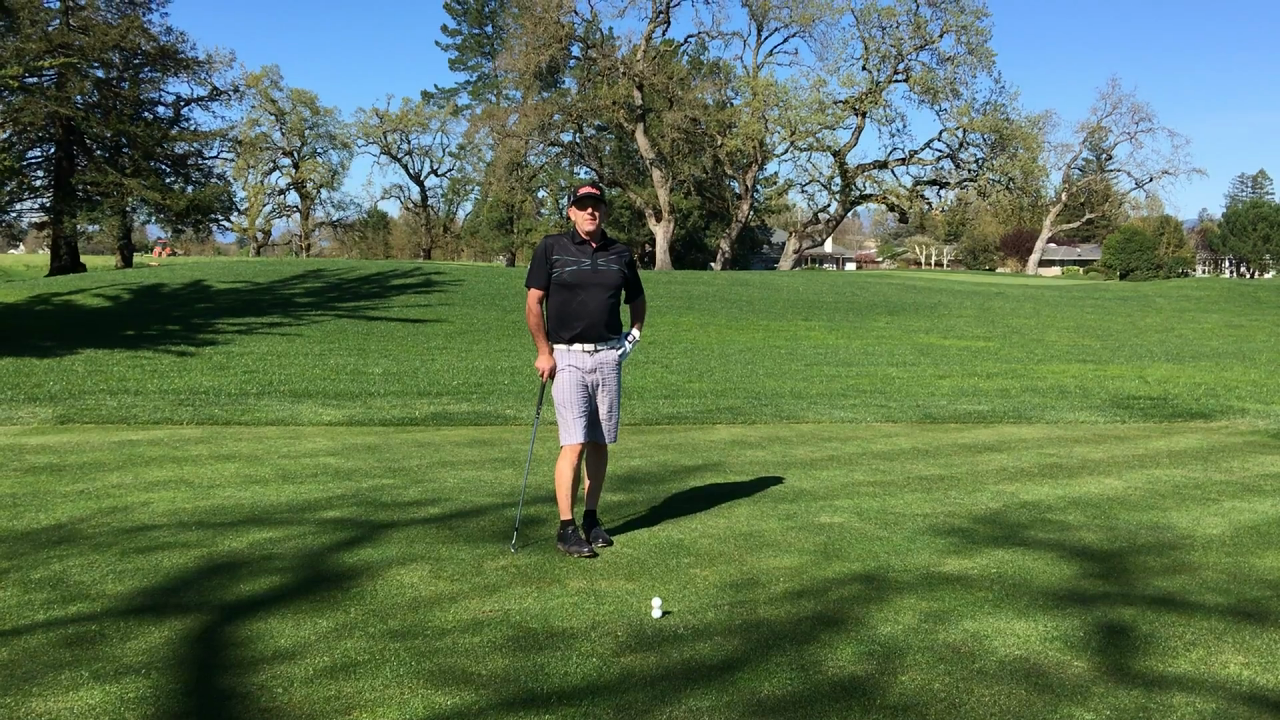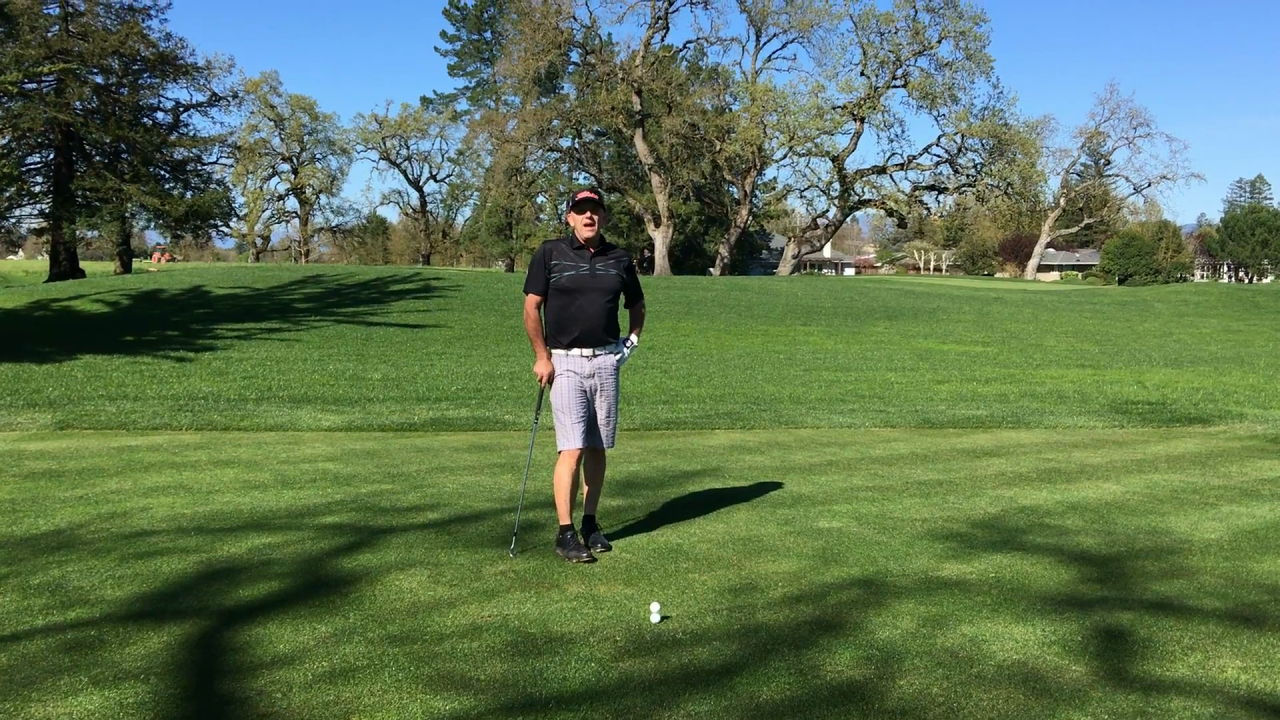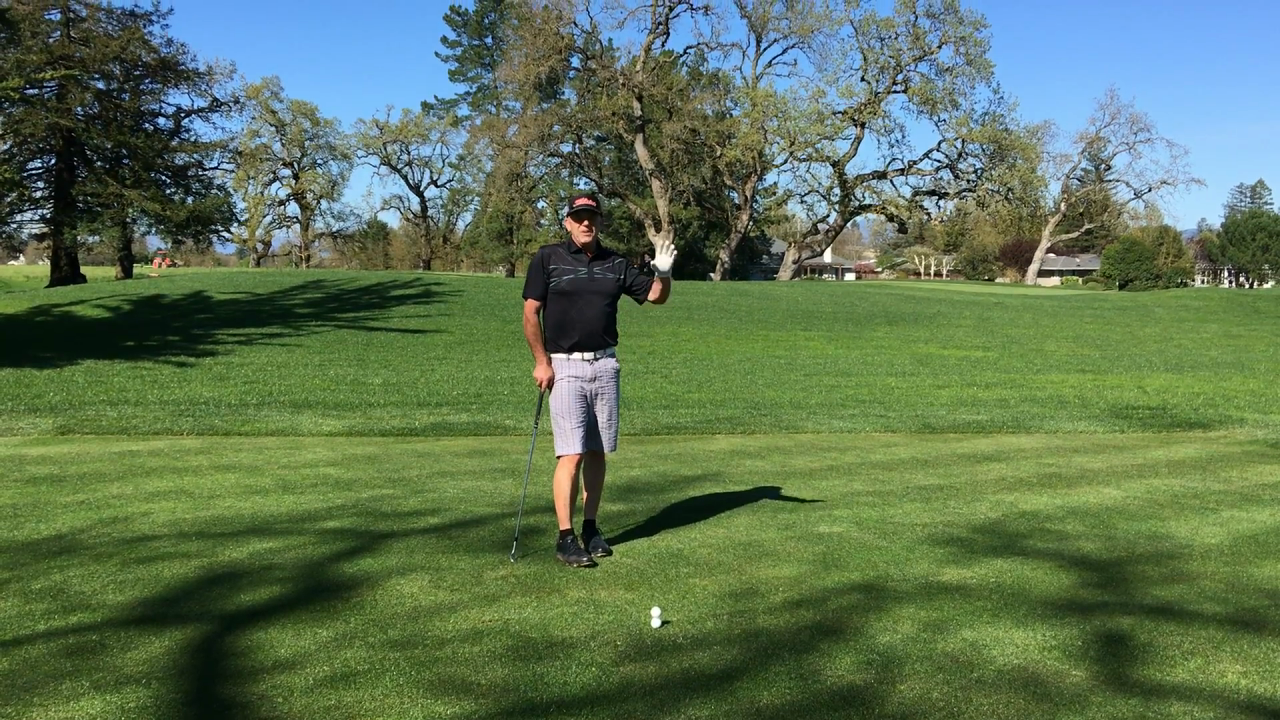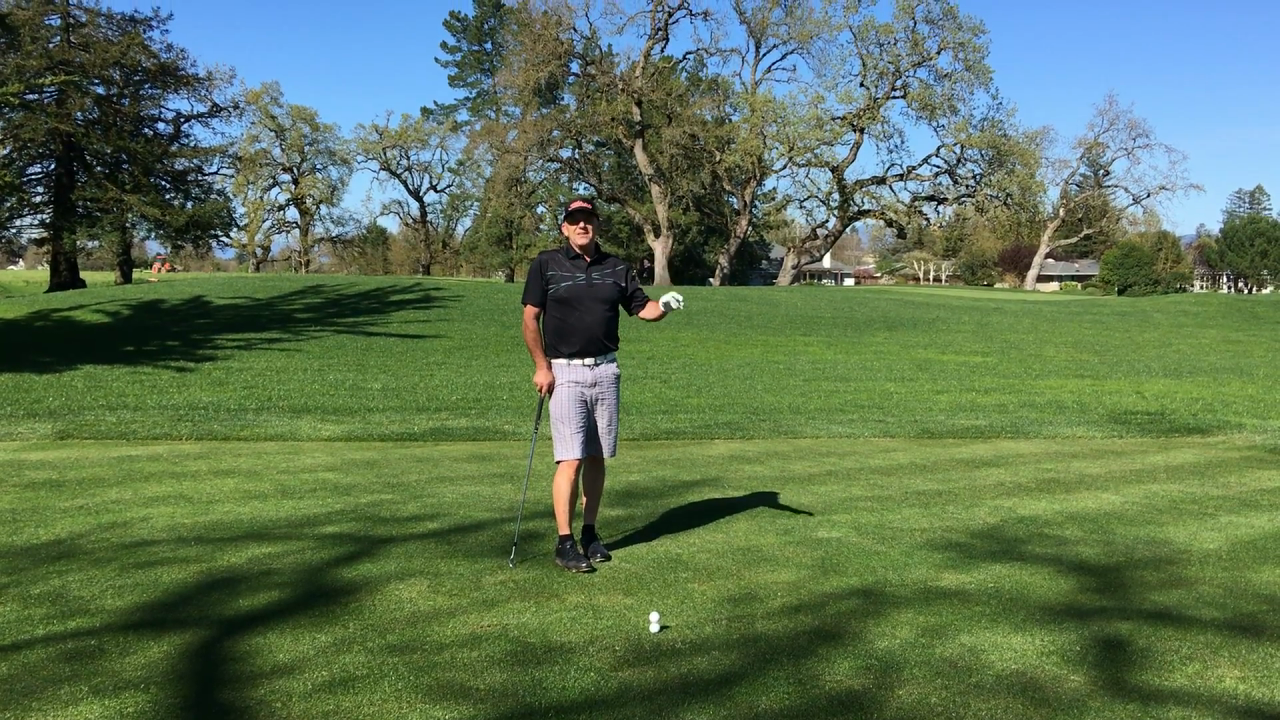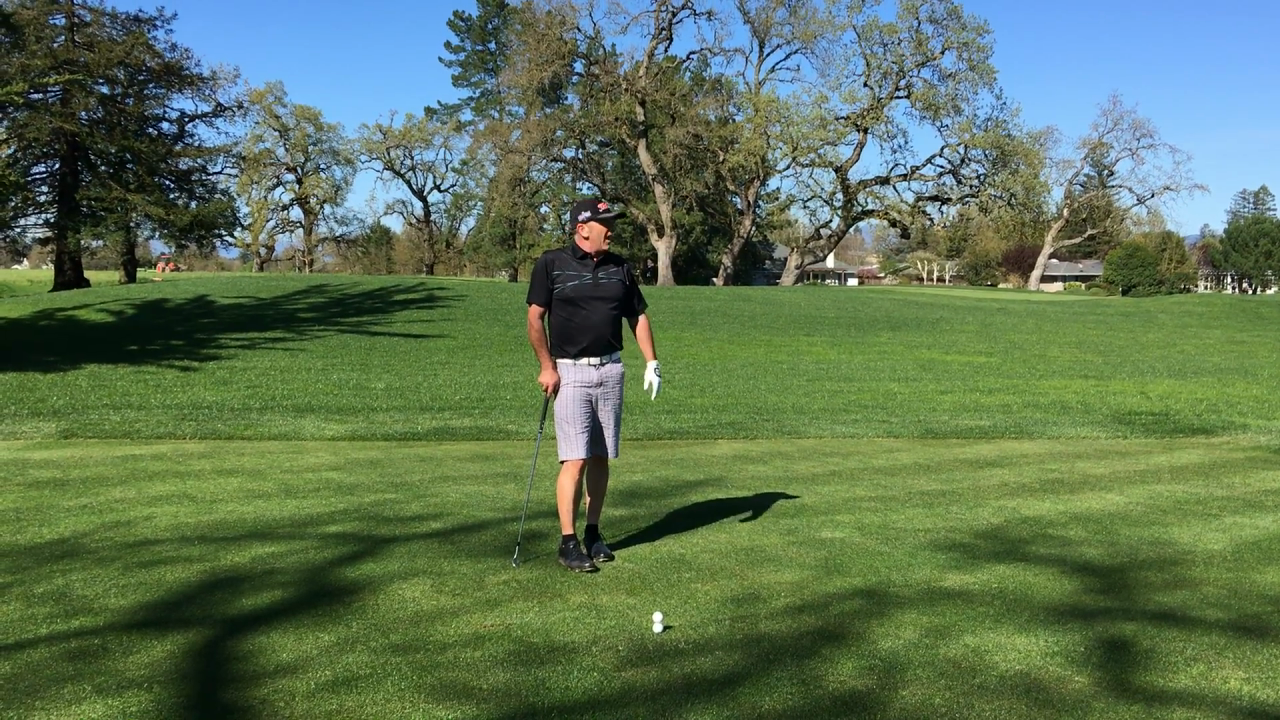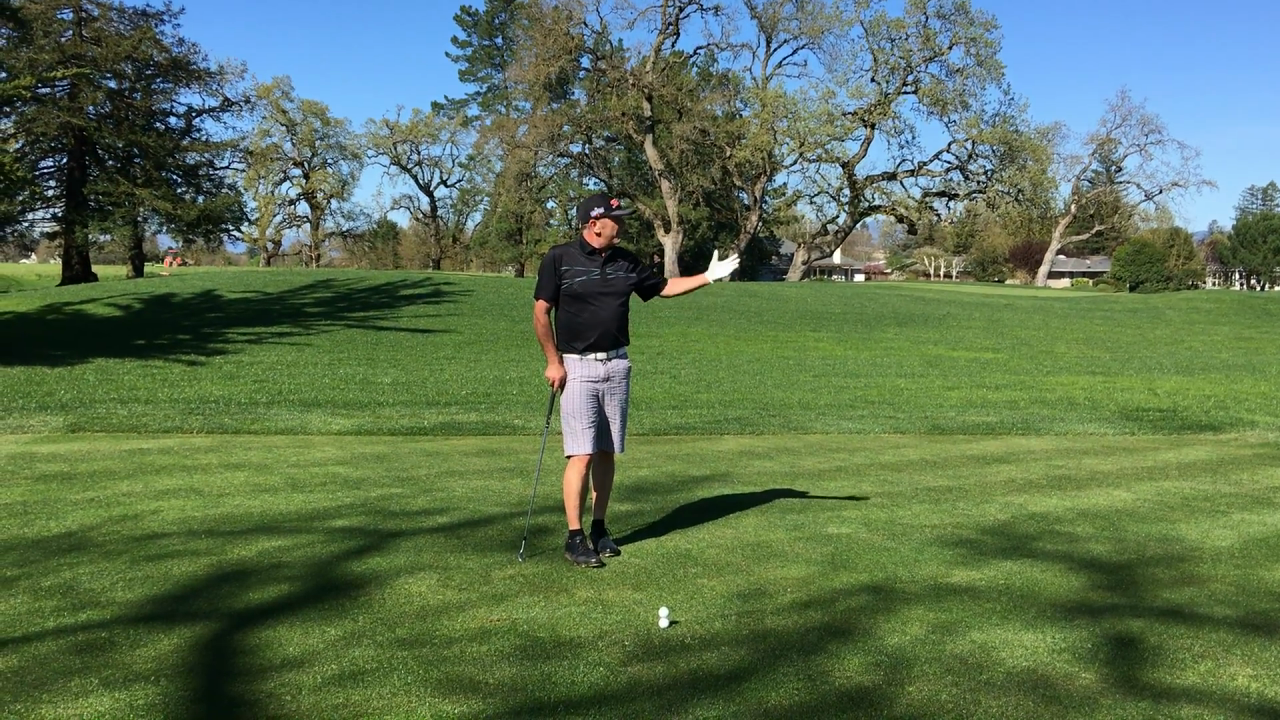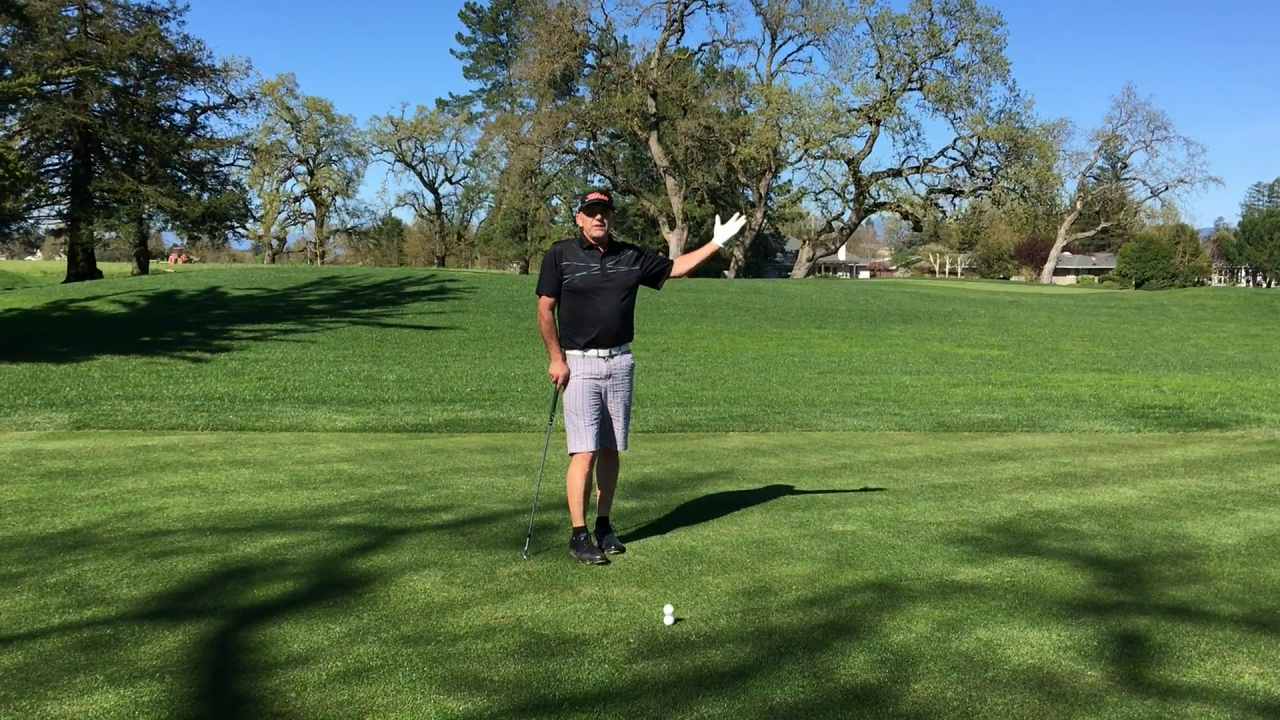
dt=0.5s
person 1, frame 1
left shoulder: (620, 254)
right shoulder: (551, 248)
left elbow: (637, 299)
right elbow: (534, 302)
left wrist: (633, 335)
right wrist: (544, 352)
left hip: (608, 356)
right hip: (567, 357)
left knee: (600, 443)
right knee: (574, 443)
left ankle: (591, 518)
right ankle: (566, 527)
person 1, frame 2
left shoulder: (619, 258)
right shoulder: (550, 253)
left elbow: (637, 304)
right elbow: (531, 307)
left wrist: (631, 341)
right wrist: (541, 356)
left hip: (606, 361)
right hip: (565, 362)
left knee: (597, 447)
right knee: (572, 448)
left ankle: (590, 523)
right ankle: (565, 532)
person 1, frame 3
left shoulder: (616, 263)
right shoulder: (548, 257)
left elbow: (657, 294)
right elbow: (530, 312)
left wrist: (663, 270)
right wrist: (542, 361)
left hip: (606, 365)
right hip: (565, 366)
left knee: (598, 451)
right knee: (572, 454)
left ankle: (591, 527)
right ankle: (566, 537)
person 1, frame 4
left shoulder: (617, 268)
right shoulder: (547, 264)
left elbow: (643, 309)
right elbow: (530, 318)
left wrist: (664, 304)
right wrist: (541, 366)
left hip: (606, 370)
right hip: (565, 372)
left knee: (597, 457)
right knee: (571, 460)
left ankle: (589, 533)
right ankle: (565, 542)
person 1, frame 5
left shoulder: (620, 267)
right shoulder: (552, 263)
left elbow: (638, 316)
right elbow: (535, 318)
left wrist: (652, 362)
right wrist: (547, 367)
left hip: (611, 370)
right hip: (571, 372)
left knee: (601, 458)
right knee: (575, 460)
left ankle: (593, 533)
right ankle: (568, 541)
person 1, frame 6
left shoulder: (627, 261)
right shoulder: (559, 258)
left elbow: (663, 287)
right elbow: (541, 312)
left wrist: (709, 276)
right wrist: (553, 362)
left hip: (617, 365)
right hip: (578, 367)
left knee: (607, 452)
right knee: (581, 454)
left ankle: (599, 528)
right ankle: (574, 537)
person 1, frame 7
left shoulder: (631, 256)
right shoulder: (560, 254)
left elbow: (675, 266)
right elbow: (545, 309)
left wrist: (717, 242)
right wrist: (557, 358)
left hip: (620, 362)
right hip: (579, 363)
left knee: (611, 449)
right knee: (585, 451)
left ankle: (604, 525)
right ankle: (578, 534)
